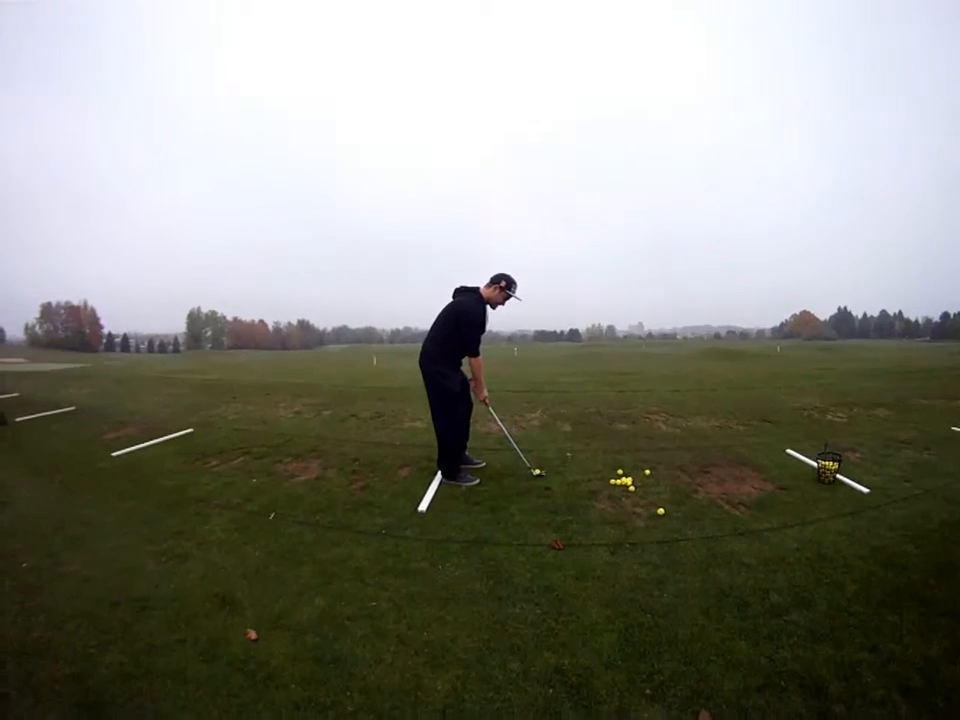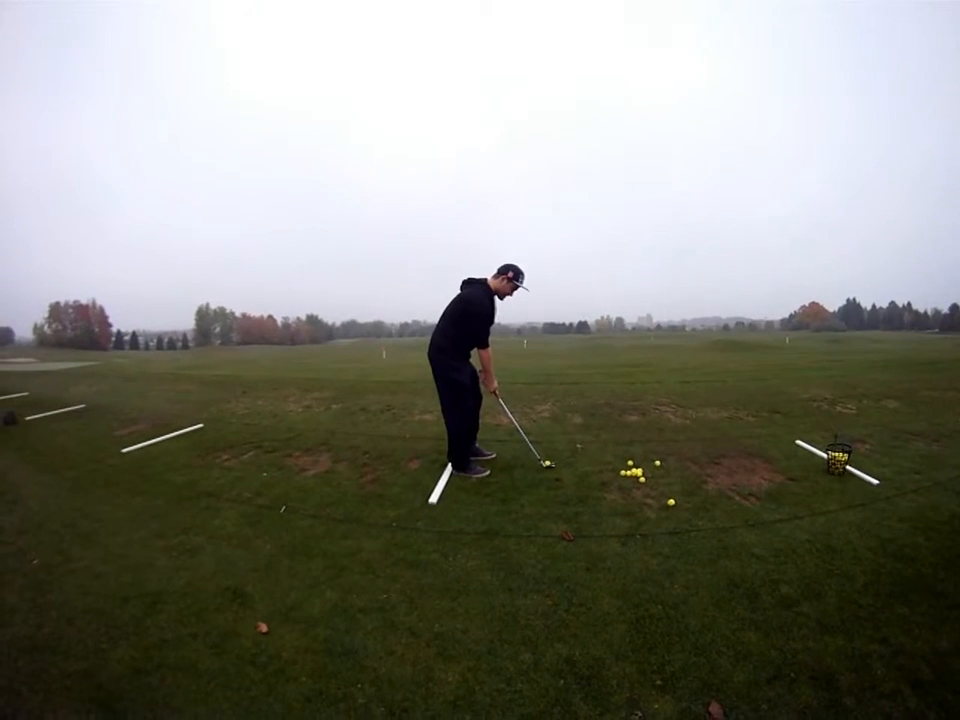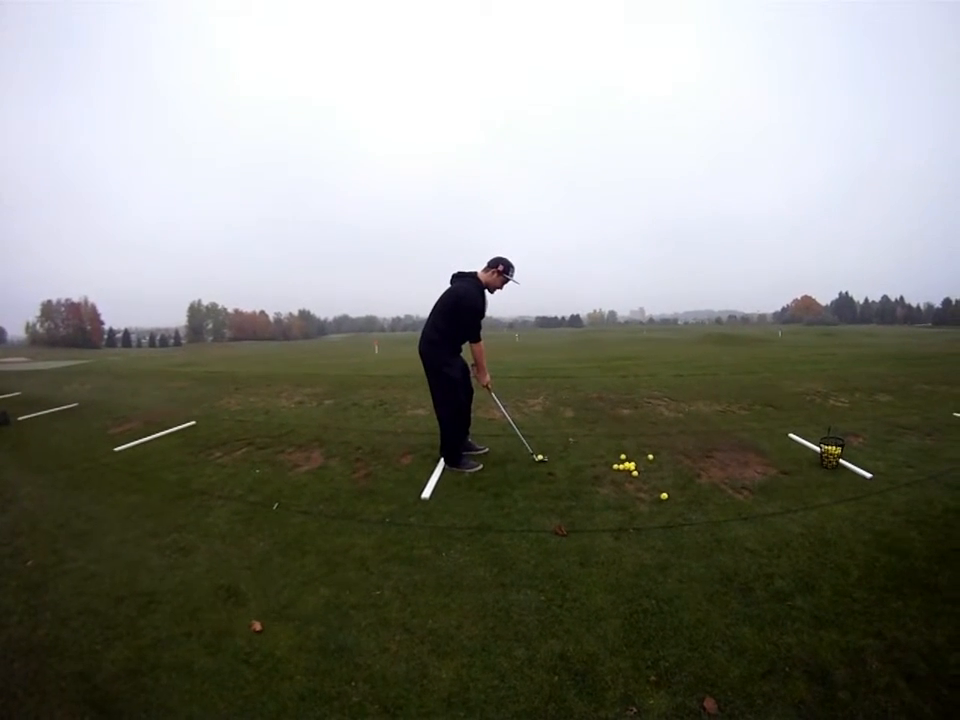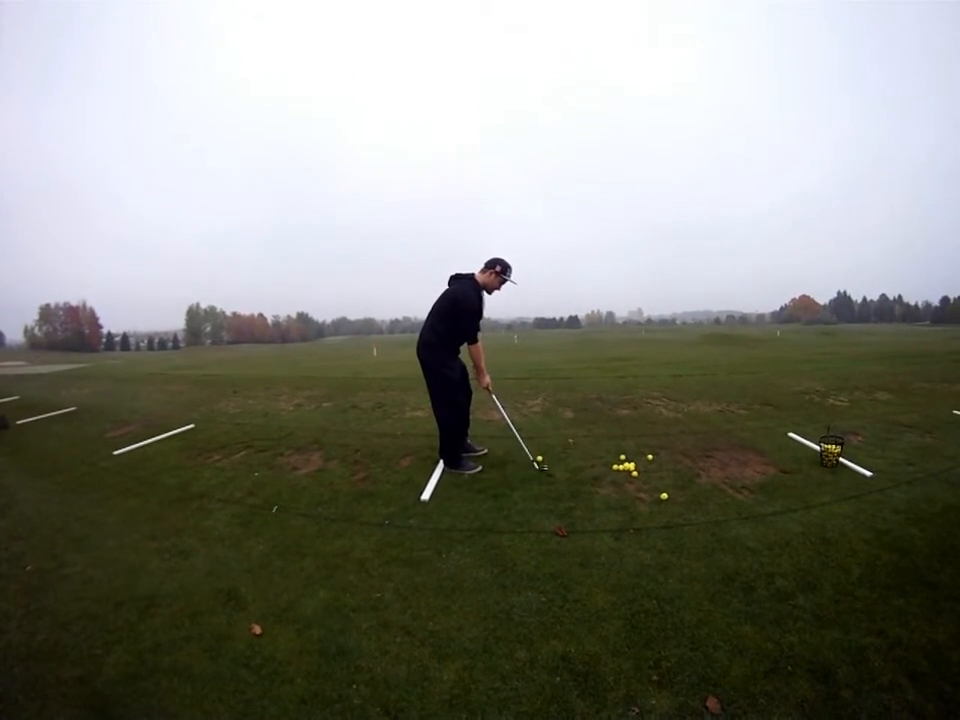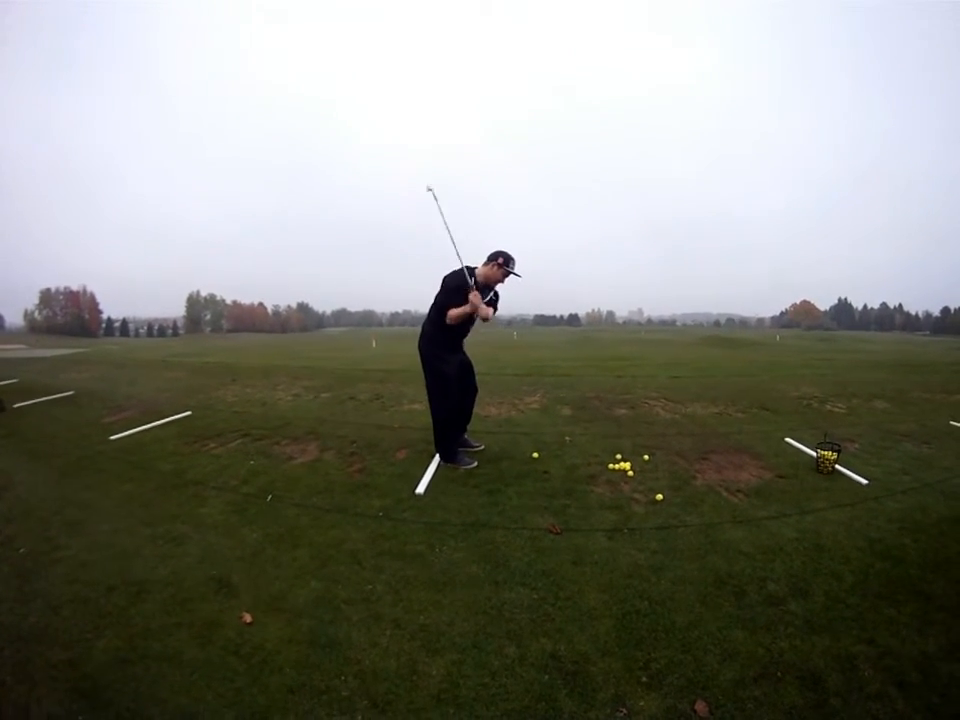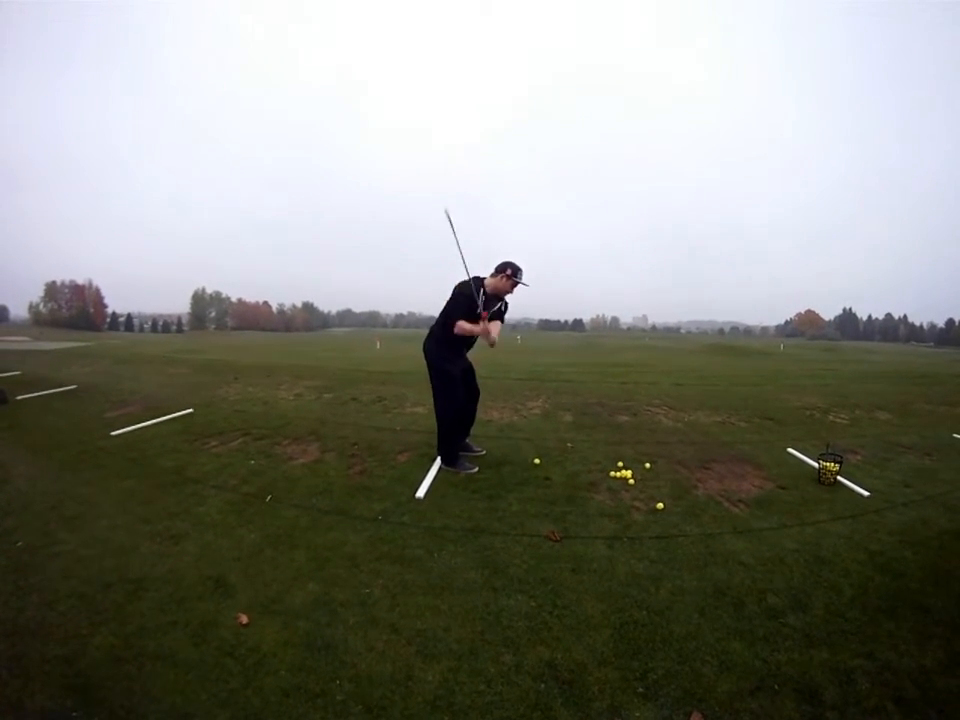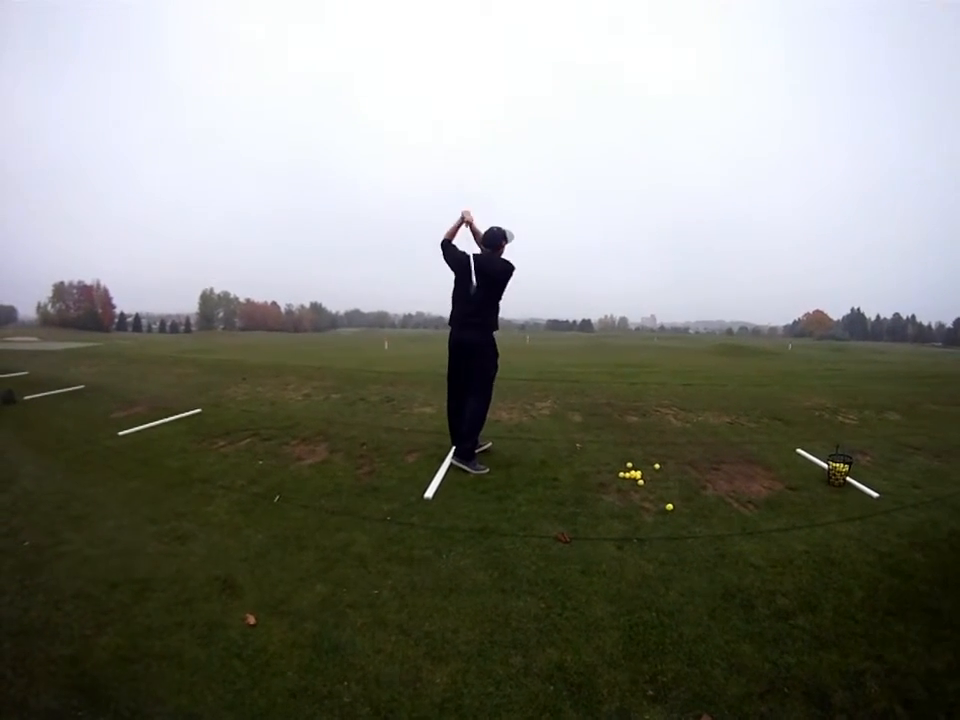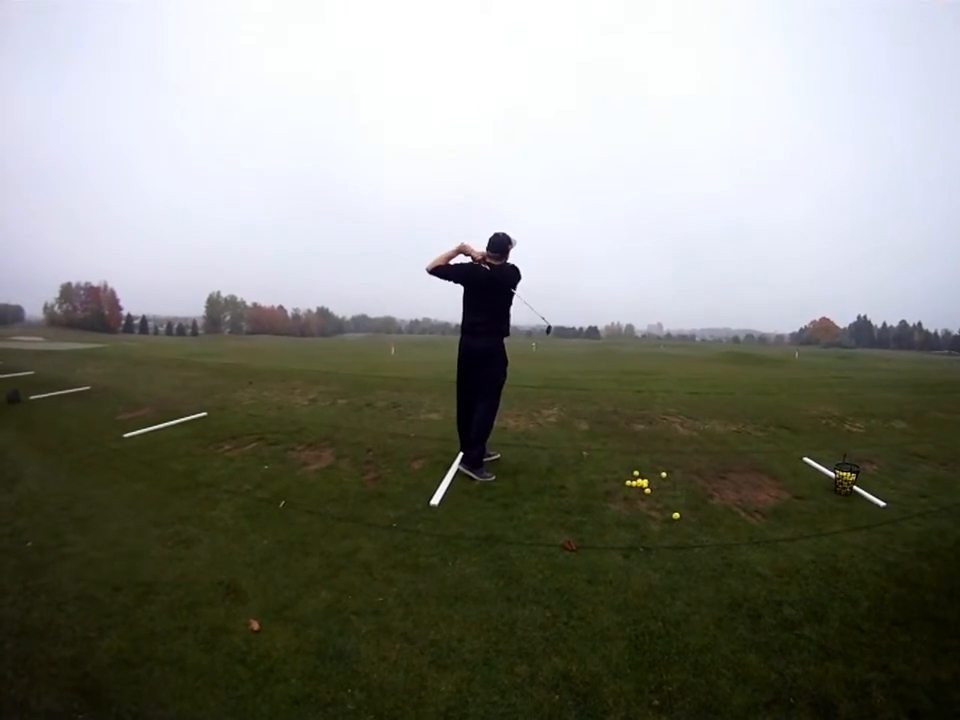
dt=0.5s
person 1, frame 1
left shoulder: (472, 302)
right shoulder: (471, 307)
left elbow: (469, 347)
right elbow: (473, 351)
left wrist: (475, 379)
right wrist: (480, 386)
left hip: (446, 362)
right hip: (436, 363)
left knee: (463, 407)
right knee: (450, 415)
left ankle: (459, 454)
right ankle: (450, 470)
person 1, frame 2
left shoulder: (480, 294)
right shoulder: (479, 299)
left elbow: (479, 340)
right elbow: (482, 343)
left wrist: (485, 371)
right wrist: (491, 378)
left hip: (455, 354)
right hip: (446, 356)
left knee: (473, 399)
right knee: (460, 406)
left ankle: (469, 446)
right ankle: (460, 462)
person 1, frame 3
left shoulder: (471, 288)
right shoulder: (470, 293)
left elbow: (471, 333)
right elbow: (474, 337)
left wrist: (478, 365)
right wrist: (483, 372)
left hip: (446, 348)
right hip: (436, 350)
left knee: (464, 394)
right knee: (451, 401)
left ankle: (461, 441)
right ankle: (452, 457)
person 1, frame 4
left shoulder: (471, 290)
right shoulder: (467, 295)
left elbow: (474, 333)
right elbow: (471, 338)
left wrist: (481, 367)
right wrist: (482, 373)
left hip: (445, 350)
right hip: (434, 351)
left knee: (463, 395)
right knee: (450, 403)
left ankle: (460, 442)
right ankle: (452, 458)
person 1, frame 5
left shoulder: (491, 293)
right shoulder: (456, 279)
left elbow: (488, 314)
right elbow: (449, 317)
left wrist: (481, 309)
right wrist: (470, 308)
left hip: (455, 346)
right hip: (435, 346)
left knee: (468, 390)
right knee: (446, 398)
left ankle: (457, 437)
right ankle: (448, 452)
person 1, frame 6
left shoulder: (499, 303)
right shoulder: (467, 290)
left elbow: (495, 324)
right elbow: (457, 326)
left wrist: (490, 333)
right wrist: (479, 330)
left hip: (457, 352)
right hip: (439, 349)
left knee: (470, 395)
right knee: (451, 400)
left ankle: (459, 441)
right ankle: (449, 456)
person 1, frame 7
left shoulder: (463, 263)
right shoulder: (505, 270)
left elbow: (445, 242)
right elbow: (493, 257)
left wrist: (461, 221)
right wrist: (476, 230)
left hip: (457, 336)
right hip: (481, 339)
left knee: (458, 391)
right knee: (478, 394)
left ankle: (463, 441)
right ankle: (464, 452)
person 1, frame 8
left shoulder: (471, 272)
right shoulder: (512, 274)
left elbow: (432, 268)
left wrist: (459, 250)
right wrist: (480, 256)
left hip: (467, 343)
right hip: (492, 346)
left knee: (467, 399)
right knee: (487, 402)
left ankle: (472, 450)
right ankle: (472, 460)
